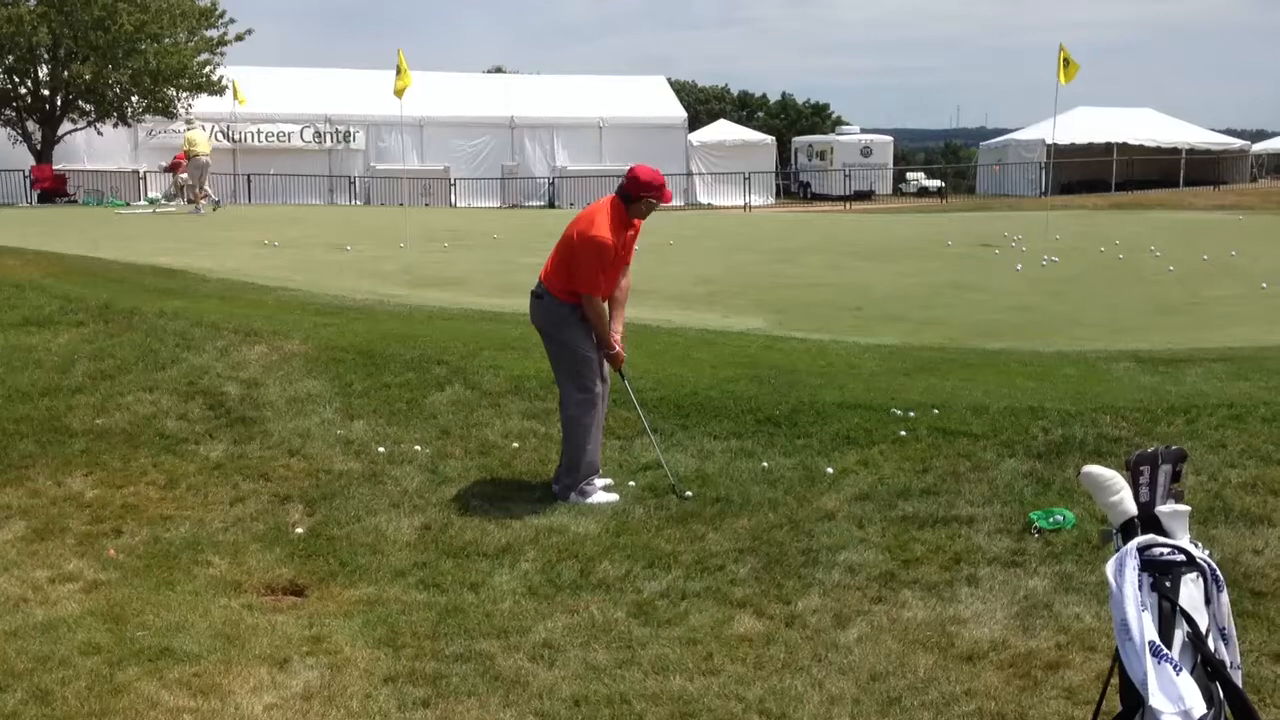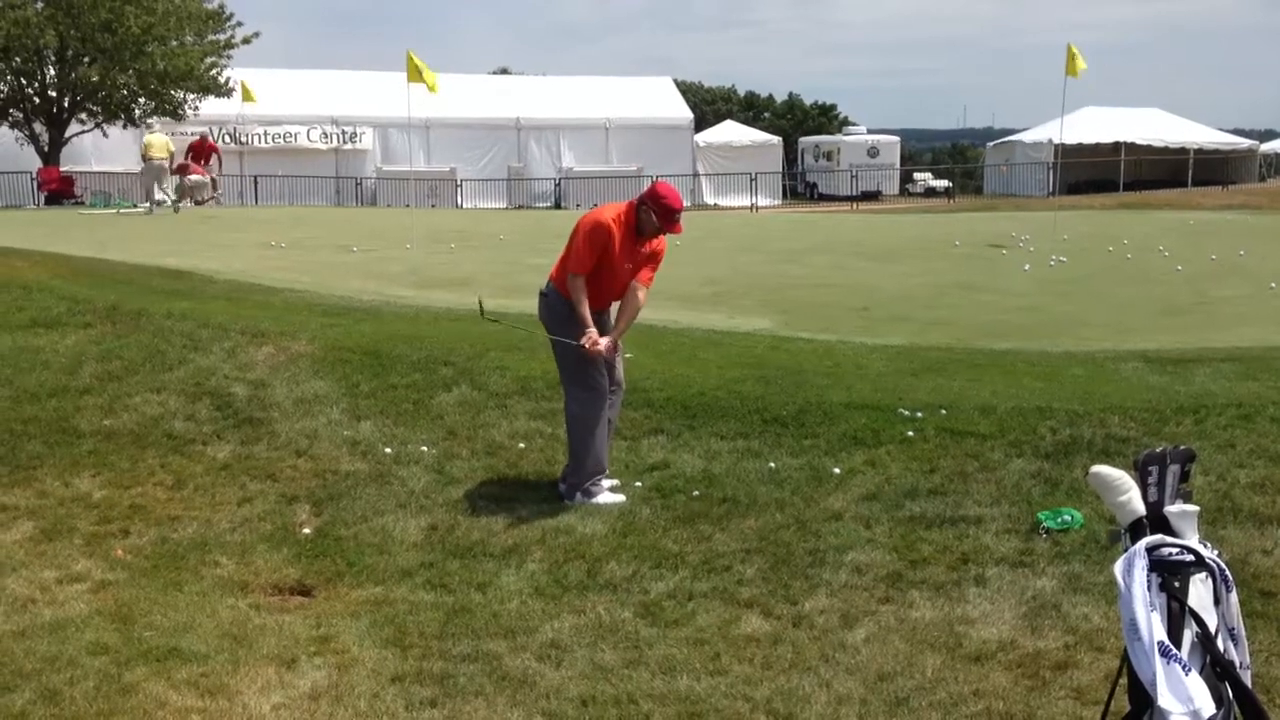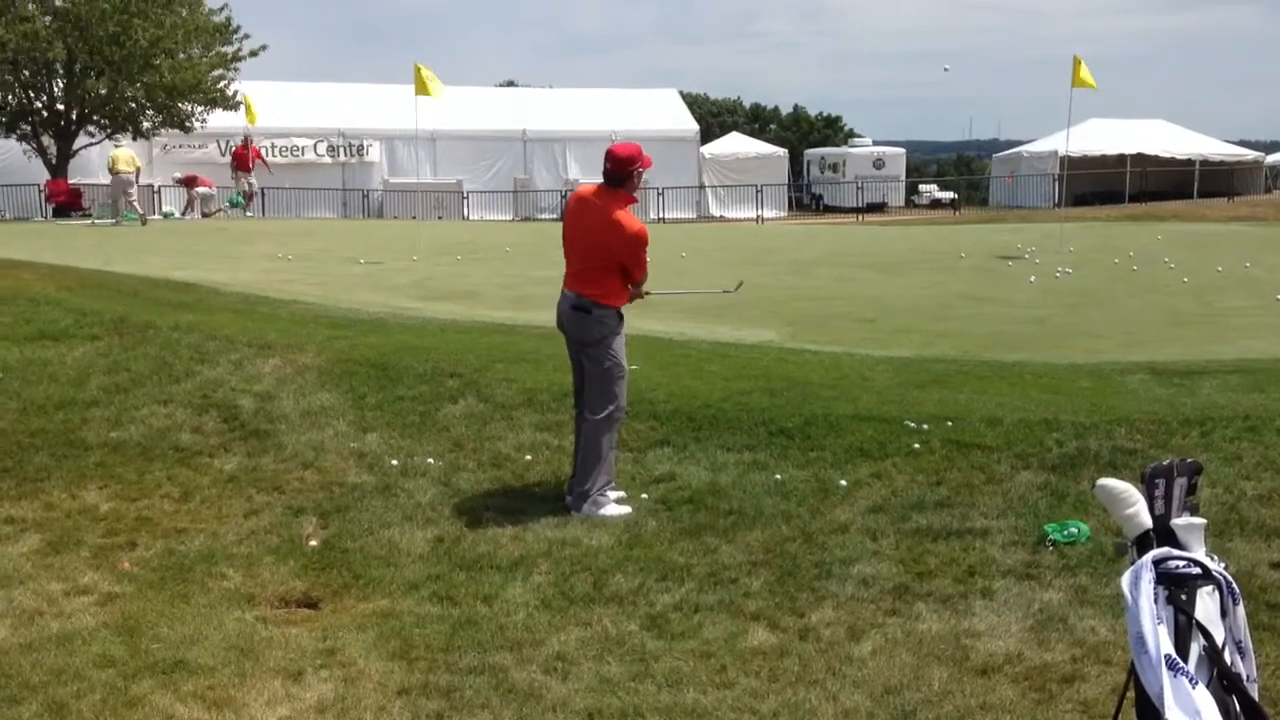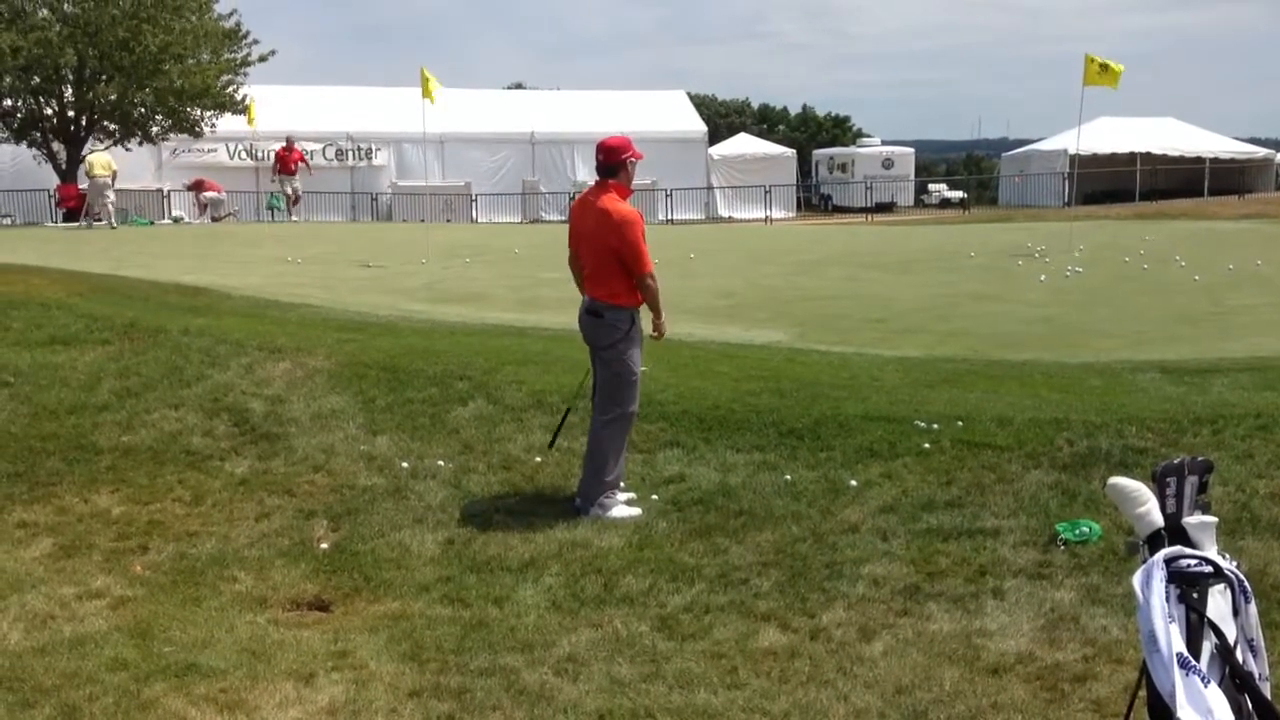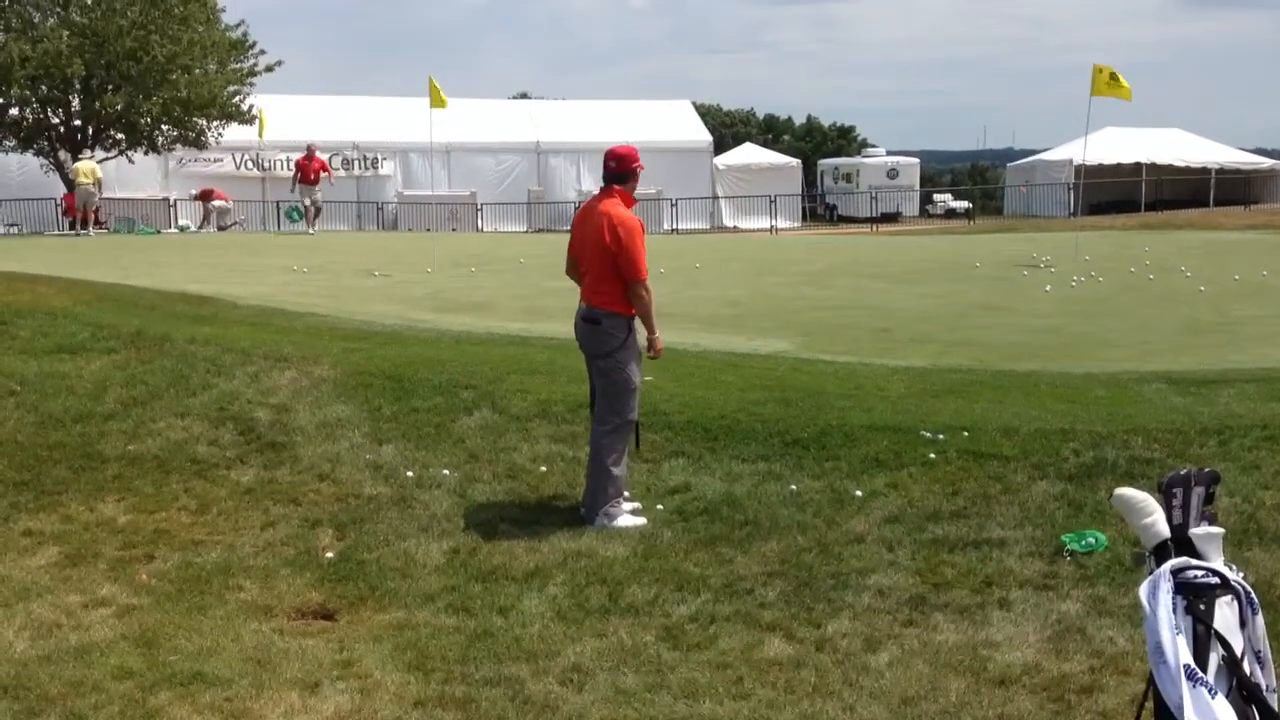
dt=1s
person 1, frame 1
left shoulder: (630, 221)
right shoulder: (598, 234)
left elbow: (621, 275)
right elbow: (591, 297)
left wrist: (616, 330)
right wrist: (608, 346)
left hip: (577, 306)
right hip: (558, 308)
left knee: (597, 387)
right knee: (584, 393)
left ankle: (581, 471)
right ankle: (574, 485)
person 1, frame 2
left shoulder: (656, 244)
right shoulder: (601, 223)
left elbow: (637, 292)
right elbow: (574, 277)
left wrist: (612, 338)
right wrist: (588, 329)
left hip: (598, 308)
right hip: (565, 305)
left knee: (612, 387)
right knee: (590, 392)
left ankle: (585, 471)
right ankle: (582, 485)
person 1, frame 3
left shoulder: (578, 198)
right shoulder: (632, 229)
right elbow: (638, 280)
right wrist: (632, 290)
left hip: (570, 305)
right hip: (599, 317)
left knee: (589, 403)
right knee: (607, 407)
left ankle: (588, 482)
right ankle: (587, 497)
person 1, frame 4
left shoulder: (582, 204)
right shoulder: (624, 215)
right elbow: (645, 277)
right wrist: (658, 317)
left hip: (593, 311)
right hip: (617, 318)
left knee: (608, 404)
right knee: (617, 409)
left ankle: (603, 484)
right ankle: (596, 498)
person 1, frame 5
left shoulder: (587, 211)
right shoulder: (624, 220)
left elbow: (572, 269)
right elbow: (639, 287)
right wrist: (653, 333)
left hip: (588, 317)
right hip: (612, 325)
left knee: (606, 414)
right knee: (618, 418)
left ankle: (605, 495)
right ankle: (601, 509)
